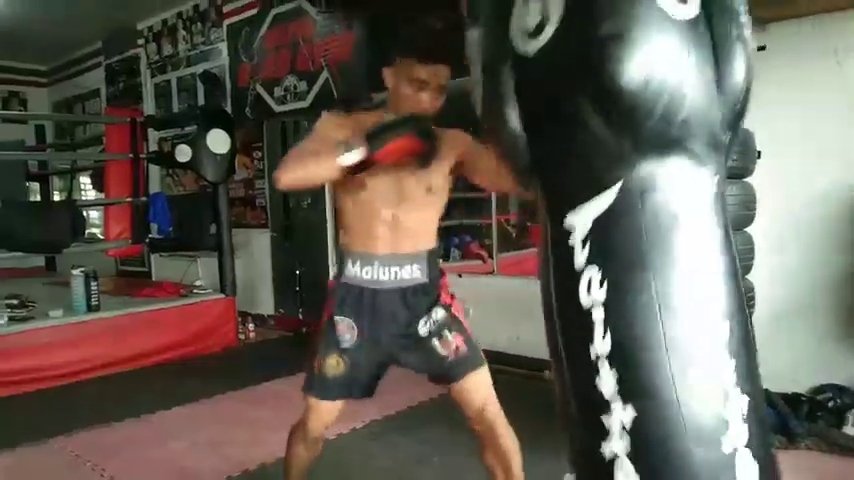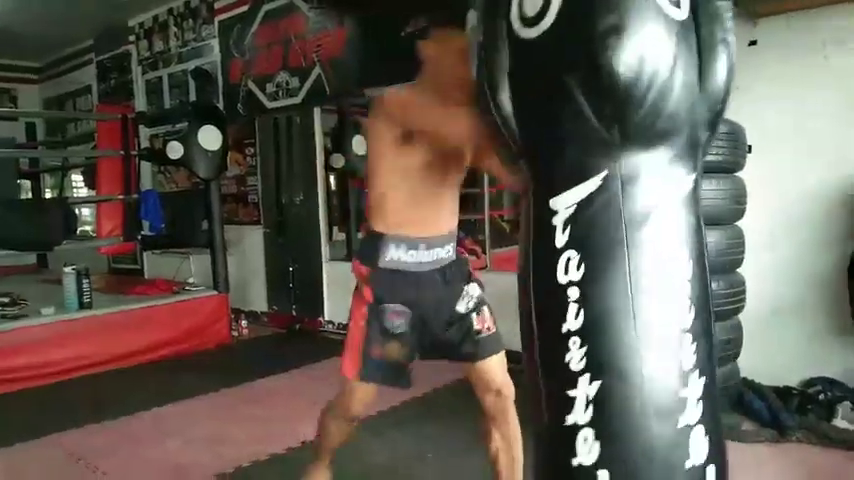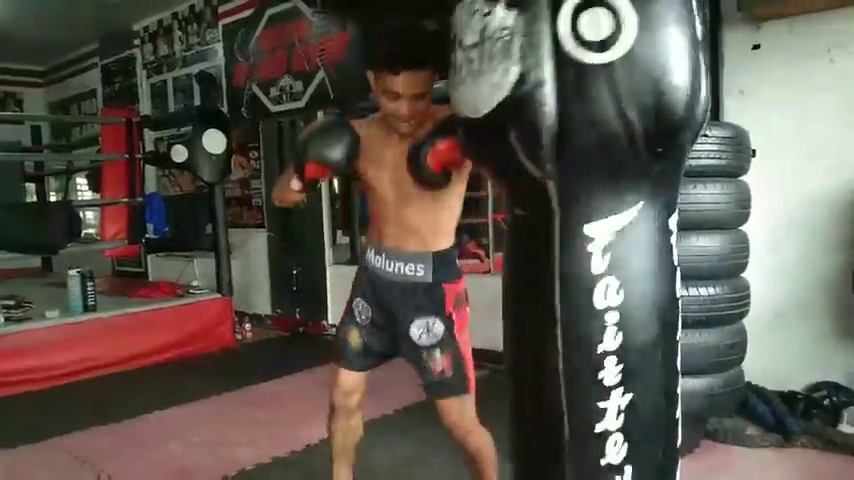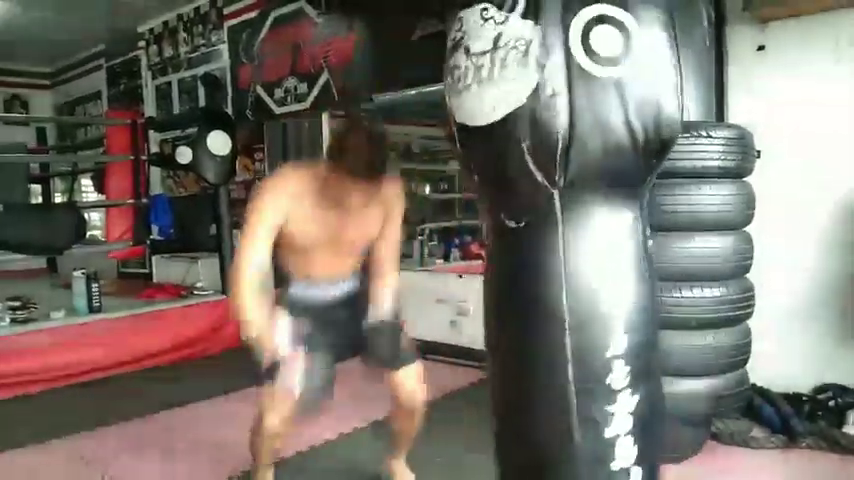
dt=0.4s
person 1, frame 1
left shoulder: (452, 144)
right shoulder: (342, 127)
left elbow: (521, 182)
right elbow: (286, 176)
right wrist: (363, 151)
left hip: (421, 291)
right hip: (358, 292)
left knee: (486, 413)
right knee: (314, 423)
person 1, frame 2
left shoulder: (459, 105)
right shoulder: (397, 104)
left elbow: (513, 174)
right elbow: (469, 137)
left hip: (446, 264)
right hip: (390, 270)
left knee: (499, 393)
right knee: (355, 402)
person 1, frame 3
left shoulder: (455, 126)
right shoulder: (358, 136)
right elbow: (282, 196)
right wrist: (305, 171)
left hip: (432, 284)
right hip: (376, 278)
left knee: (459, 421)
right knee: (344, 397)
person 1, frame 4
left shoulder: (388, 192)
right shoulder: (279, 193)
left elbow: (386, 268)
right elbow: (245, 286)
left wrist: (379, 321)
right wrist: (277, 350)
left hip: (357, 295)
right hip: (299, 303)
left knee: (412, 396)
right knee: (272, 420)
